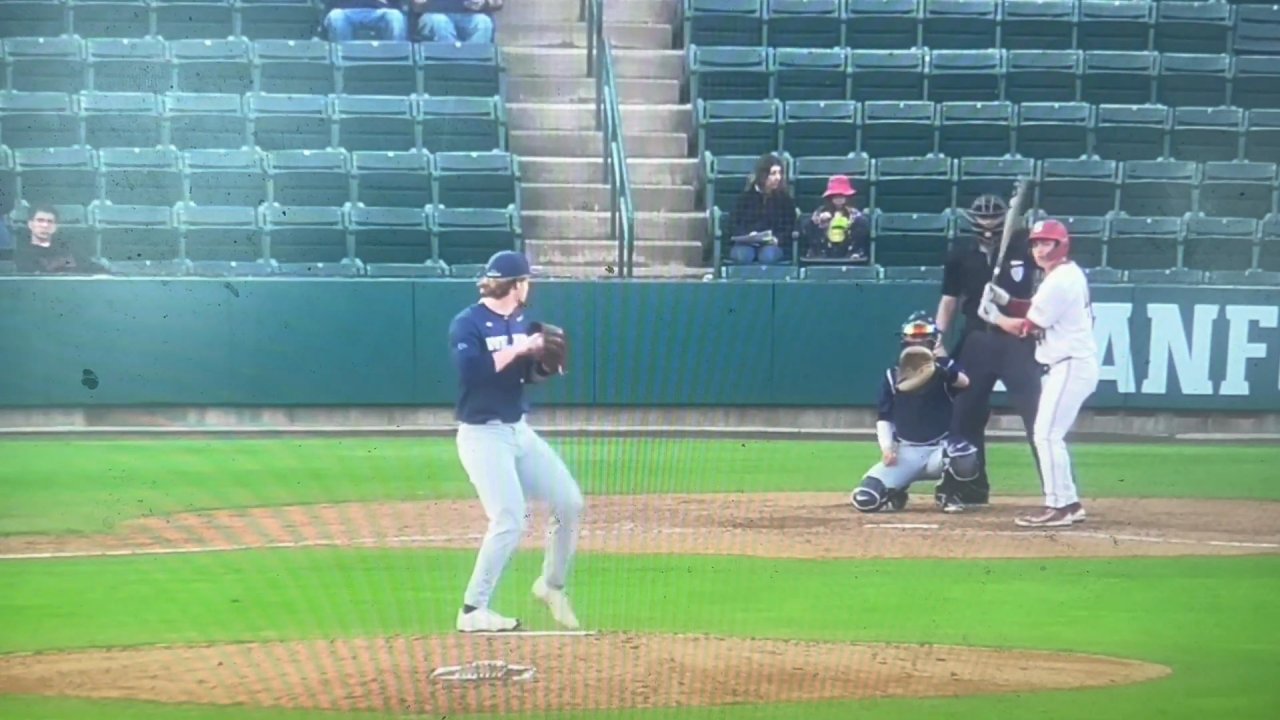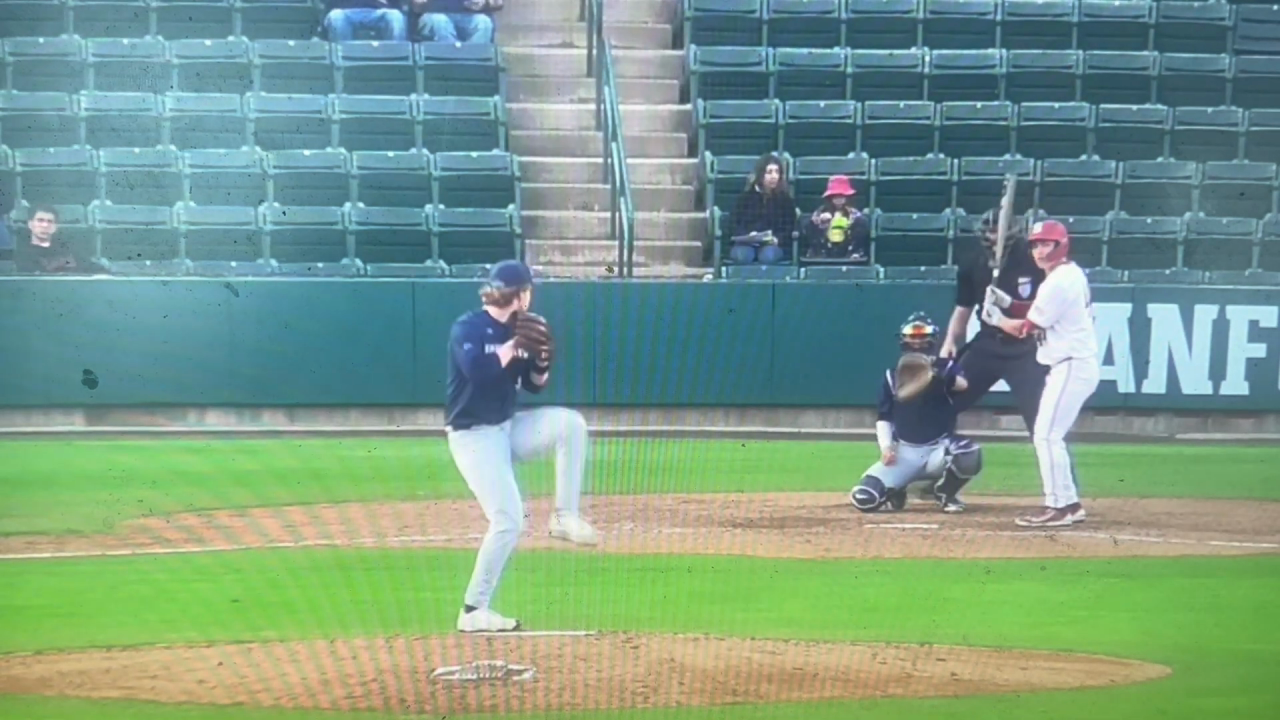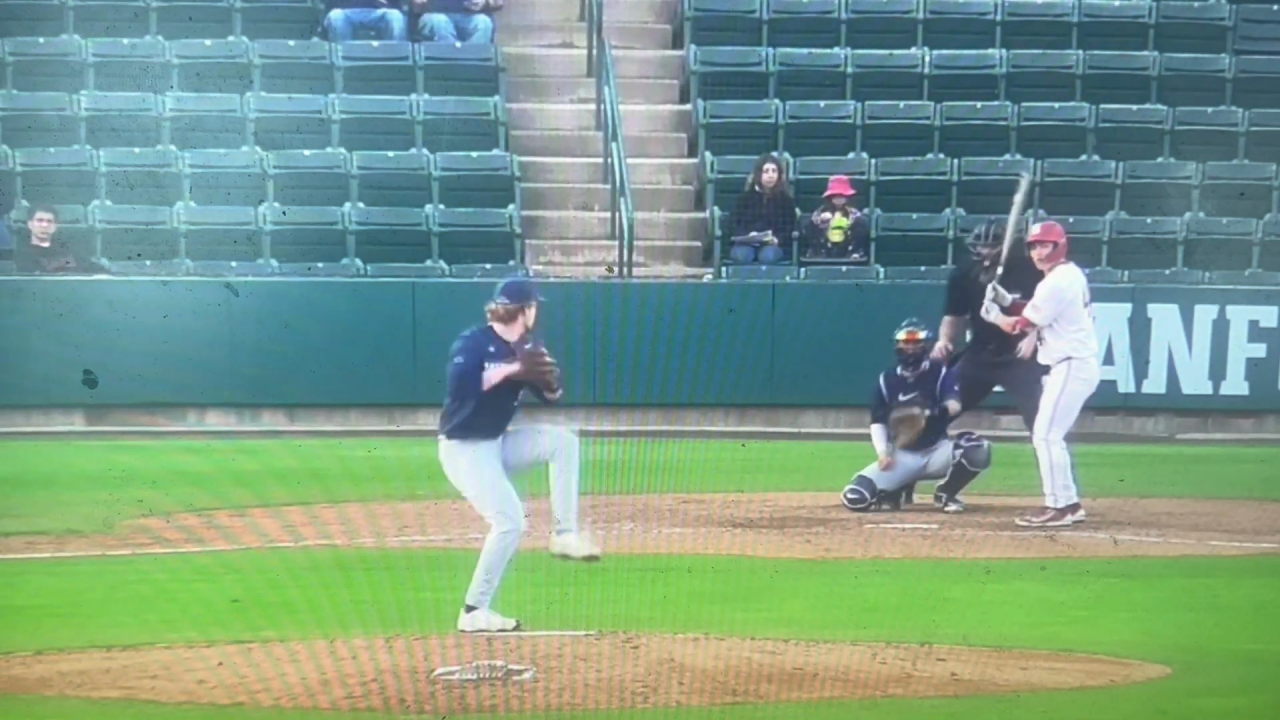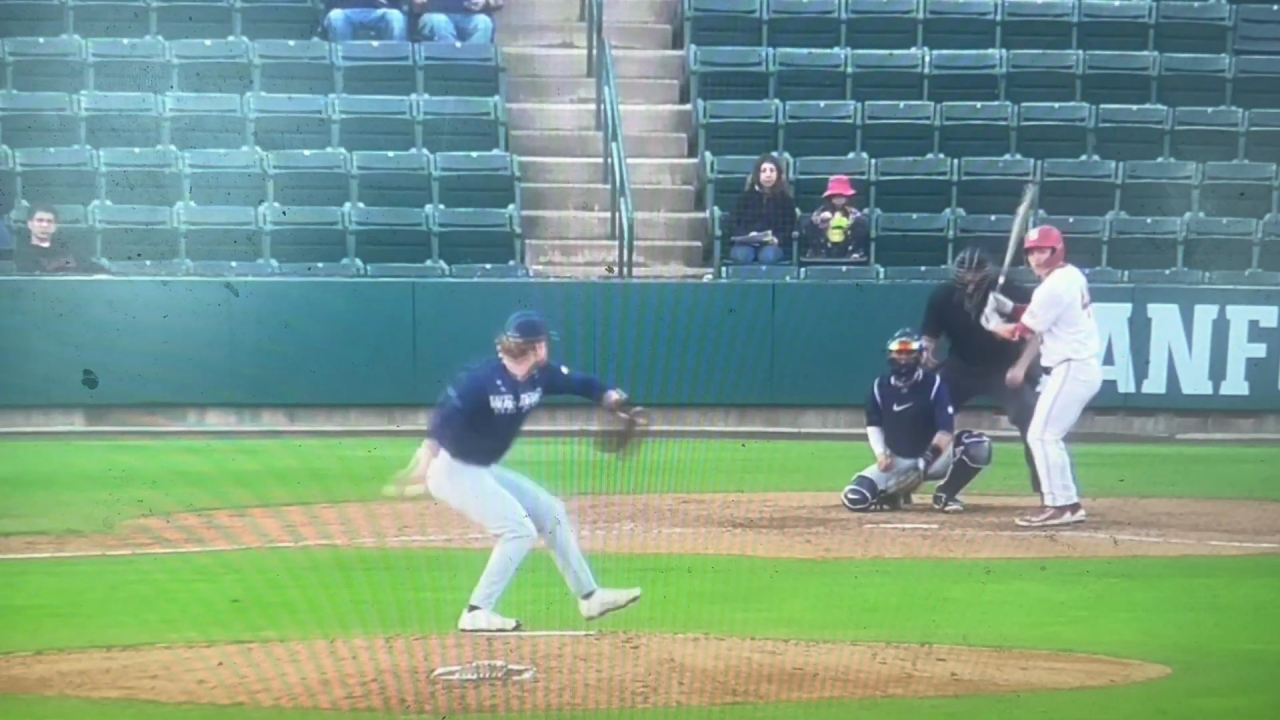
dt=0.2s
person 1, frame 1
left shoulder: (521, 323)
right shoulder: (467, 323)
left elbow: (531, 376)
right elbow: (473, 372)
left wrist: (545, 360)
right wrist: (519, 347)
left hip: (518, 430)
right hip: (482, 434)
left knee: (569, 502)
right knee: (509, 521)
left ankle: (552, 585)
right ankle: (473, 611)
person 1, frame 2
left shoulder: (523, 329)
right shoulder: (469, 327)
left elbow: (535, 384)
right elbow: (480, 371)
left wrist: (541, 361)
right wrist: (514, 344)
left hip: (508, 428)
right hip: (471, 437)
left knee: (570, 423)
right knee: (508, 521)
left ankle: (565, 514)
right ankle: (474, 612)
person 1, frame 3
left shoulder: (526, 347)
right shoulder: (472, 343)
left elbow: (550, 394)
right elbow: (460, 384)
right wrist: (509, 370)
left hip: (498, 442)
right hip: (463, 449)
left knee: (562, 440)
right knee: (509, 522)
left ankle: (566, 533)
right ankle: (474, 611)
person 1, frame 4
left shoulder: (540, 375)
right shoulder: (481, 379)
left elbow: (582, 384)
right elbow: (442, 419)
left wrist: (614, 400)
right wrist: (423, 468)
left hip: (483, 471)
right hip: (454, 470)
left knee: (552, 513)
right knee: (520, 532)
left ankle: (590, 596)
right ankle: (477, 611)
person 2, frame 1
left shoulder: (1058, 282)
right shoulder: (1068, 273)
left elbow: (1027, 328)
right elbow: (1039, 310)
left wrist: (994, 316)
right wrist: (1005, 301)
left hip: (1072, 367)
right hip: (1070, 366)
left knee: (1047, 435)
right knee: (1050, 435)
left ankle: (1058, 508)
right ankle: (1069, 503)
person 2, frame 2
left shoulder: (1058, 282)
right shoulder: (1069, 273)
left elbow: (1027, 328)
right elbow: (1041, 312)
left wrist: (996, 318)
right wrist: (1007, 303)
left hip: (1072, 367)
right hip: (1073, 366)
left knee: (1046, 435)
right knee: (1050, 435)
left ankle: (1058, 508)
right ankle: (1069, 503)
person 2, frame 3
left shoulder: (1056, 282)
right shoulder: (1070, 273)
left elbow: (1022, 325)
right elbow: (1041, 314)
left wrist: (994, 315)
right wrist: (1008, 302)
left hip: (1072, 368)
right hip: (1077, 366)
left knee: (1045, 435)
right knee: (1050, 436)
left ankle: (1058, 508)
right ankle: (1069, 504)
person 2, frame 4
left shoulder: (1053, 287)
right shoulder: (1072, 275)
left elbow: (1023, 332)
right elbow: (1043, 317)
left wrist: (994, 326)
left hip: (1073, 369)
right hip: (1085, 369)
left knee: (1041, 435)
right knee: (1049, 436)
left ankle: (1056, 507)
right ankle: (1069, 504)
person 3, frame 1
left shoulder: (1024, 245)
right shoulder: (962, 253)
right elbow: (950, 299)
right wrist: (939, 340)
left hip: (1018, 341)
right hip: (978, 338)
left knee: (1037, 413)
right knee: (966, 414)
right ankle: (969, 487)
person 3, frame 2
left shoulder: (1034, 259)
right shoulder: (973, 263)
right elbow: (963, 308)
right wrist: (950, 341)
left hip: (1024, 349)
right hip: (986, 344)
person 3, frame 3
left shoulder: (1031, 268)
right shoulder: (963, 273)
right elbow: (953, 317)
right wrist: (943, 341)
left hip: (1019, 358)
right hip: (981, 352)
person 3, frame 4
left shoulder: (1010, 293)
right shoulder: (943, 296)
right elbow: (929, 337)
right wrist: (925, 356)
left hip: (1003, 368)
right hip: (960, 367)
left knee: (1033, 425)
person 4, frame 1
left shoulder: (945, 367)
right shoulder: (893, 375)
left elbow: (964, 382)
right elbow: (884, 418)
left wrist: (942, 373)
right wrist: (886, 447)
left hip: (939, 449)
right hip: (905, 452)
left knee: (966, 460)
right knee: (865, 500)
right ankle: (896, 493)
person 4, frame 2
left shoulder: (946, 367)
right shoulder: (893, 375)
left elbow: (961, 385)
right elbow: (884, 418)
left wrist: (938, 378)
right wrist: (886, 446)
left hip: (938, 448)
right hip: (904, 452)
left knee: (967, 456)
right knee: (863, 498)
left ankle: (946, 494)
right ankle: (895, 492)
person 4, frame 3
left shoulder: (940, 373)
right shoulder: (886, 380)
left elbow: (954, 404)
right elbow: (877, 421)
left wrist: (934, 411)
right wrist: (882, 450)
left hip: (935, 452)
right hip: (900, 457)
left knee: (978, 450)
right knee: (854, 498)
left ankle: (946, 494)
right ankle: (891, 493)
person 4, frame 4
left shoulder: (934, 384)
right shoulder: (880, 387)
left elbow: (945, 429)
right elbow: (873, 424)
left wrist: (924, 463)
right wrist: (880, 452)
left hip: (934, 457)
right hip: (897, 461)
left knee: (979, 447)
right knee: (854, 499)
left ankle: (945, 494)
right ankle: (890, 494)
